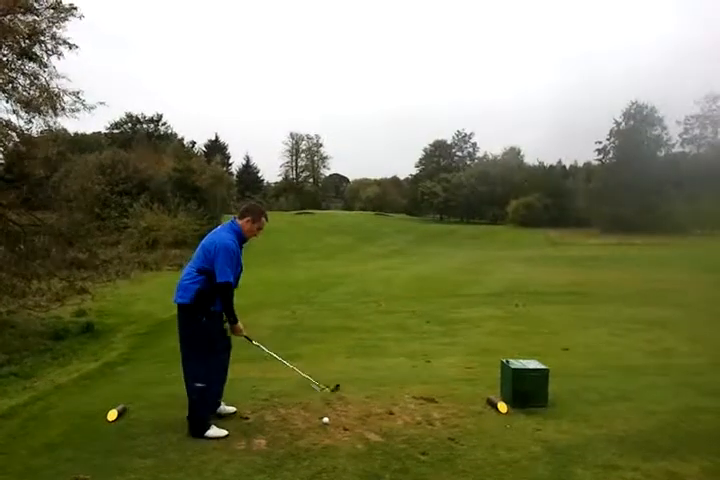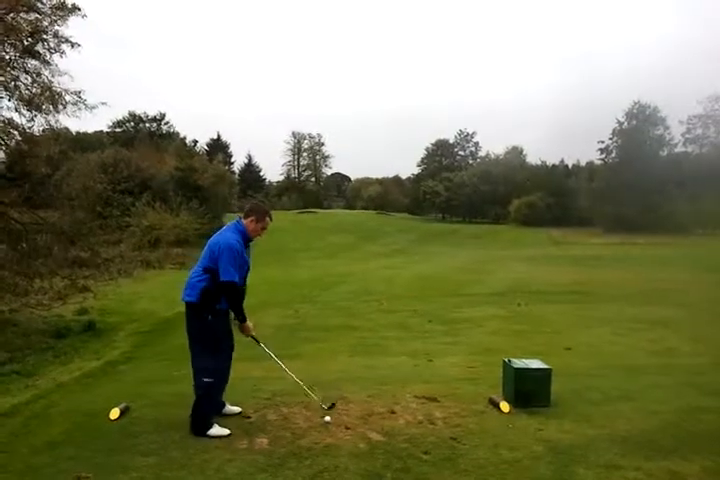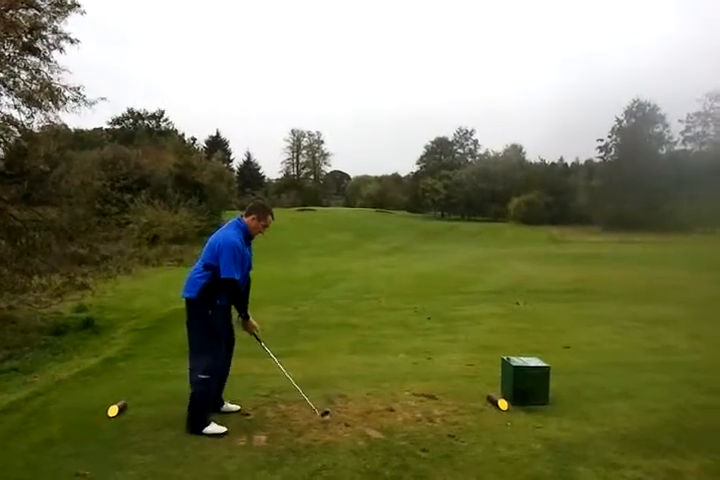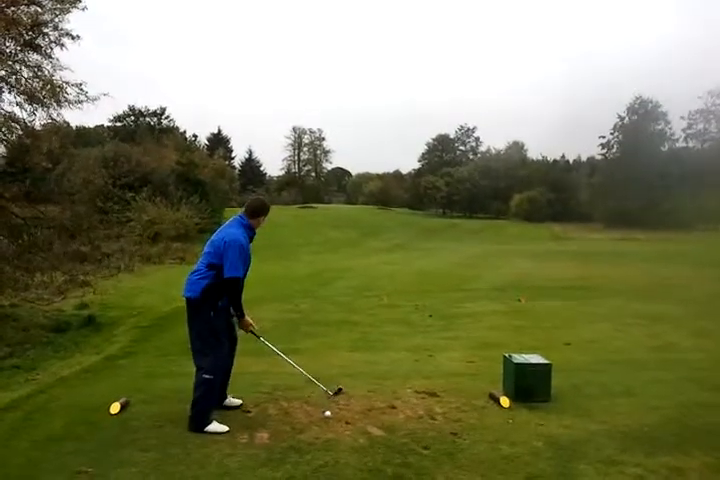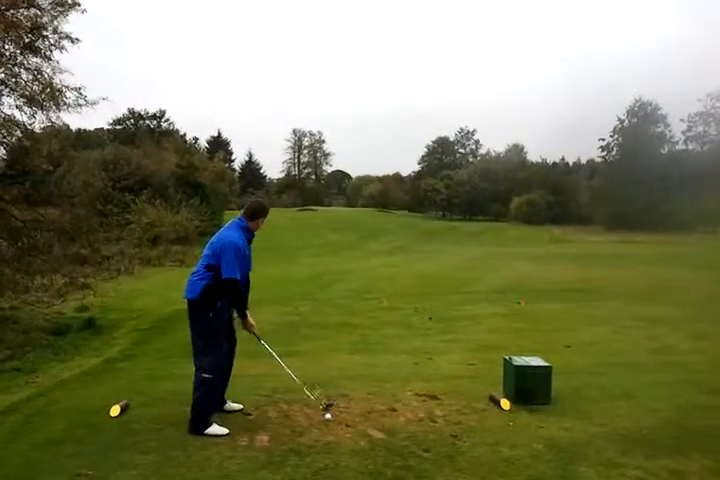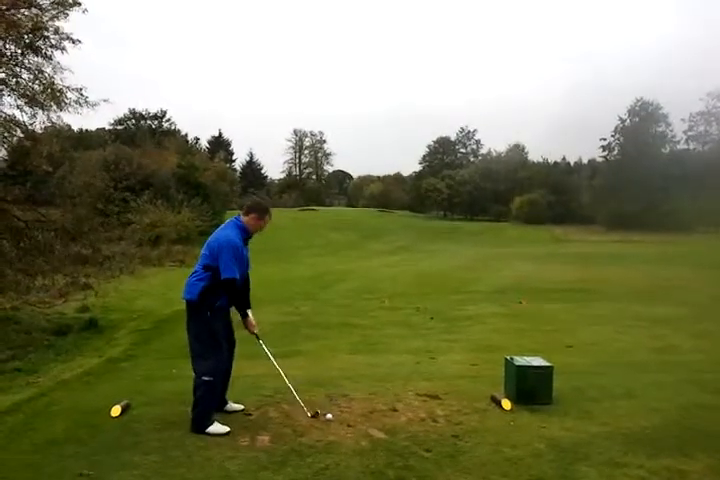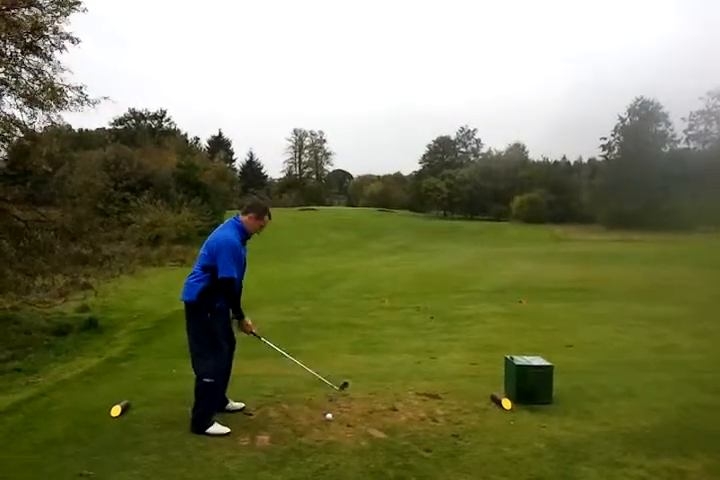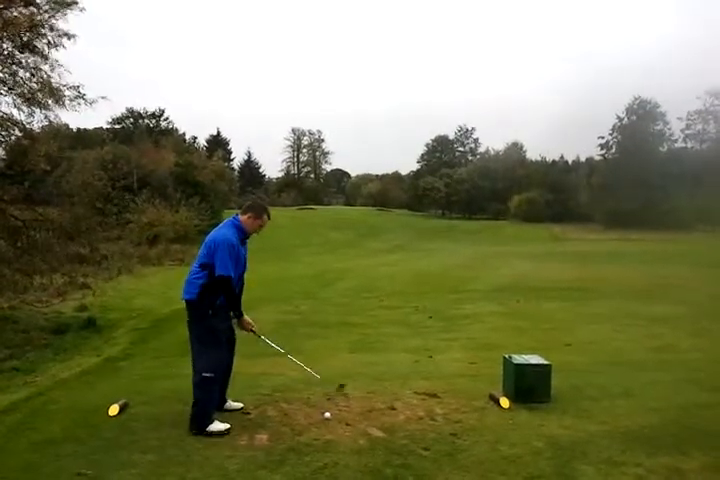
dt=0.3s
person 1, frame 1
left shoulder: (229, 235)
right shoulder: (226, 242)
left elbow: (224, 284)
right elbow: (223, 286)
left wrist: (229, 317)
right wrist: (233, 321)
left hip: (206, 304)
right hip: (196, 306)
left knee: (220, 351)
right knee: (202, 361)
left ankle: (211, 403)
right ankle: (199, 423)
person 1, frame 2
left shoulder: (238, 238)
right shoulder: (230, 243)
left elbow: (237, 283)
right elbow: (228, 286)
left wrist: (240, 316)
right wrist: (242, 319)
left hip: (214, 303)
right hip: (203, 304)
left knee: (223, 352)
right knee: (210, 360)
left ankle: (215, 403)
right ankle: (201, 422)
person 1, frame 3
left shoulder: (241, 237)
right shoulder: (230, 240)
left elbow: (243, 279)
right elbow: (230, 283)
left wrist: (244, 312)
right wrist: (245, 317)
left hip: (217, 300)
right hip: (203, 301)
left knee: (225, 348)
right knee: (208, 356)
left ankle: (214, 400)
right ankle: (198, 419)
person 1, frame 4
left shoulder: (238, 231)
right shoulder: (236, 239)
left elbow: (234, 279)
right elbow: (232, 282)
left wrist: (237, 311)
right wrist: (241, 315)
left hip: (214, 297)
right hip: (204, 300)
left knee: (227, 344)
right knee: (211, 356)
left ankle: (217, 395)
right ankle: (200, 419)
person 1, frame 5
left shoulder: (240, 235)
right shoulder: (233, 241)
left elbow: (243, 277)
right elbow: (231, 283)
left wrist: (245, 310)
right wrist: (244, 316)
left hip: (217, 300)
right hip: (205, 301)
left knee: (226, 348)
right knee: (211, 357)
left ankle: (216, 400)
right ankle: (200, 421)
person 1, frame 6
left shoulder: (237, 235)
right shoulder: (229, 240)
left elbow: (242, 277)
right elbow: (230, 283)
left wrist: (247, 310)
right wrist: (245, 316)
left hip: (216, 300)
right hip: (203, 302)
left knee: (226, 349)
right knee: (210, 358)
left ankle: (217, 400)
right ankle: (201, 420)
person 1, frame 7
left shoulder: (236, 235)
right shoulder: (228, 240)
left elbow: (233, 281)
right elbow: (227, 283)
left wrist: (237, 314)
right wrist: (240, 317)
left hip: (214, 301)
right hip: (203, 303)
left knee: (225, 349)
right knee: (211, 359)
left ankle: (218, 400)
right ankle: (202, 420)
person 1, frame 8
left shoulder: (237, 235)
right shoulder: (226, 239)
left elbow: (235, 278)
right elbow: (224, 281)
left wrist: (237, 311)
right wrist: (239, 315)
left hip: (215, 299)
right hip: (203, 301)
left knee: (225, 348)
right knee: (211, 356)
left ankle: (217, 400)
right ankle: (201, 418)
